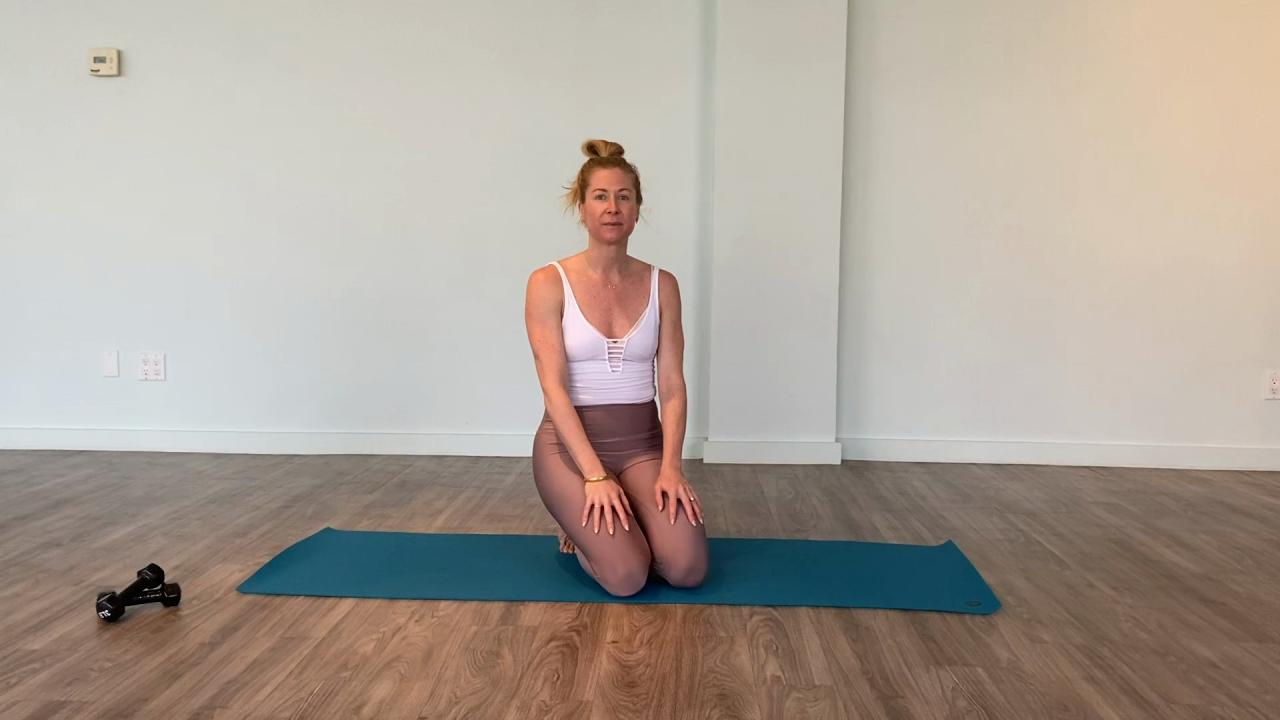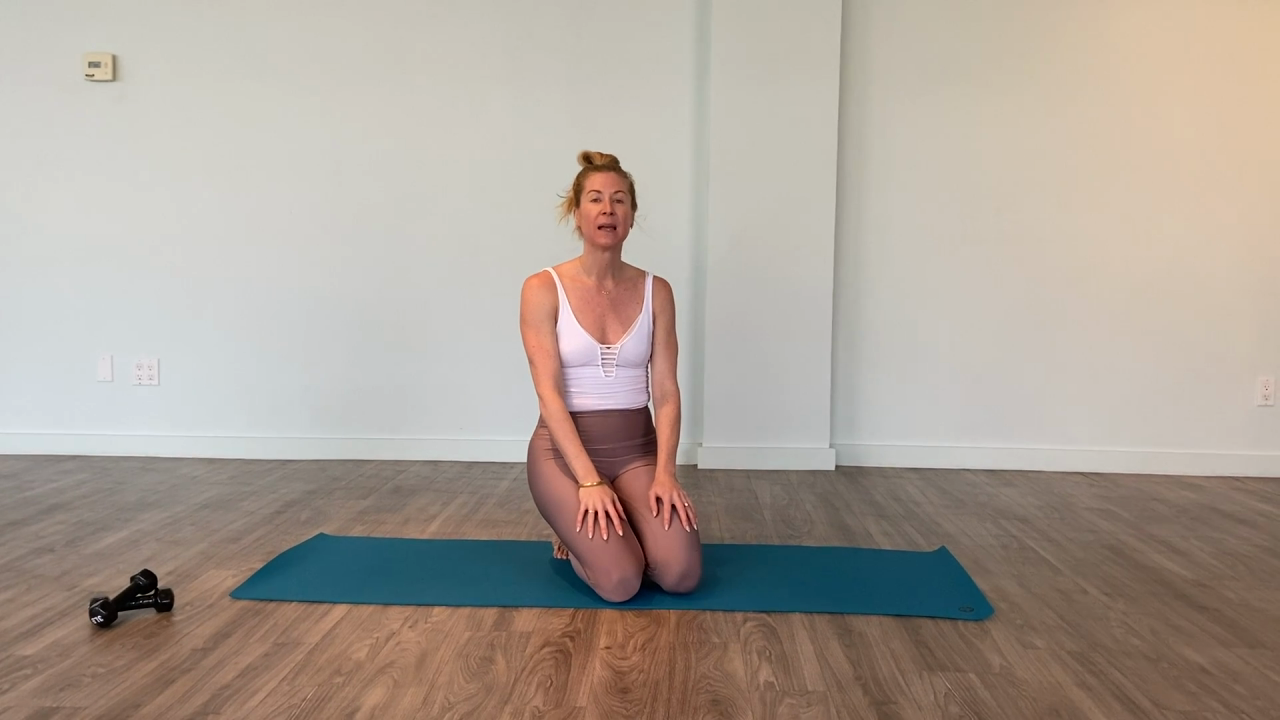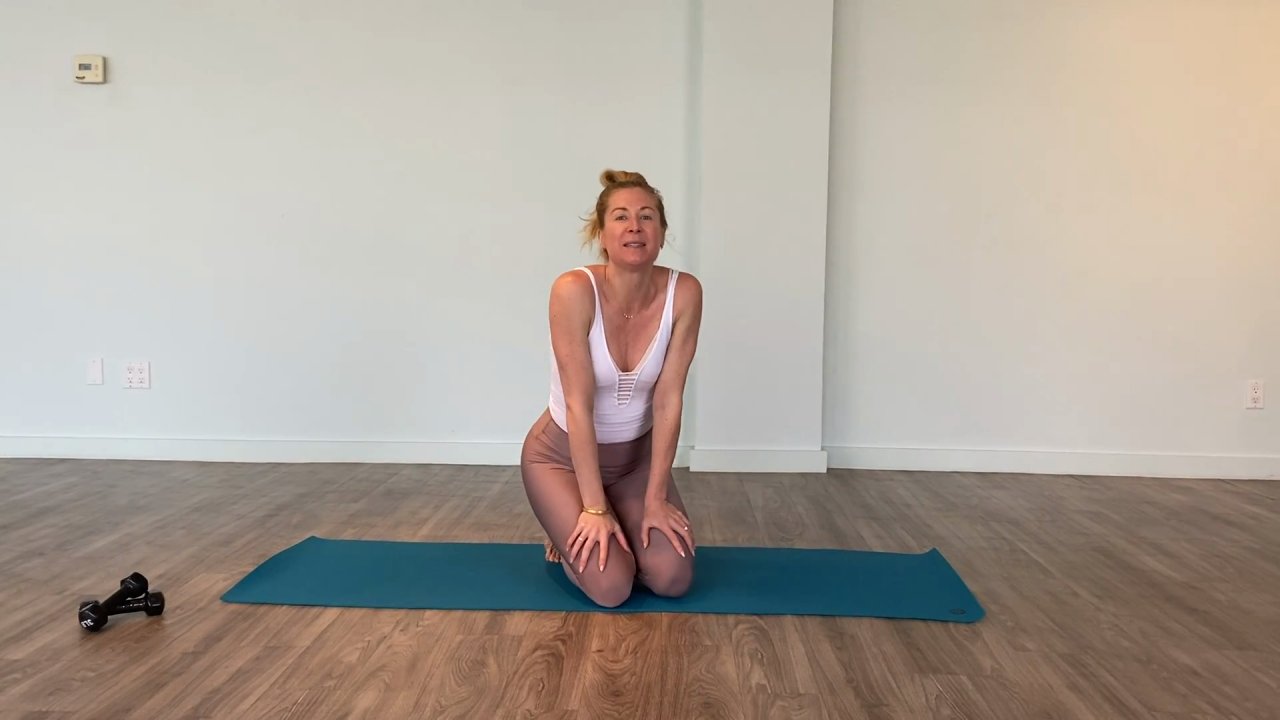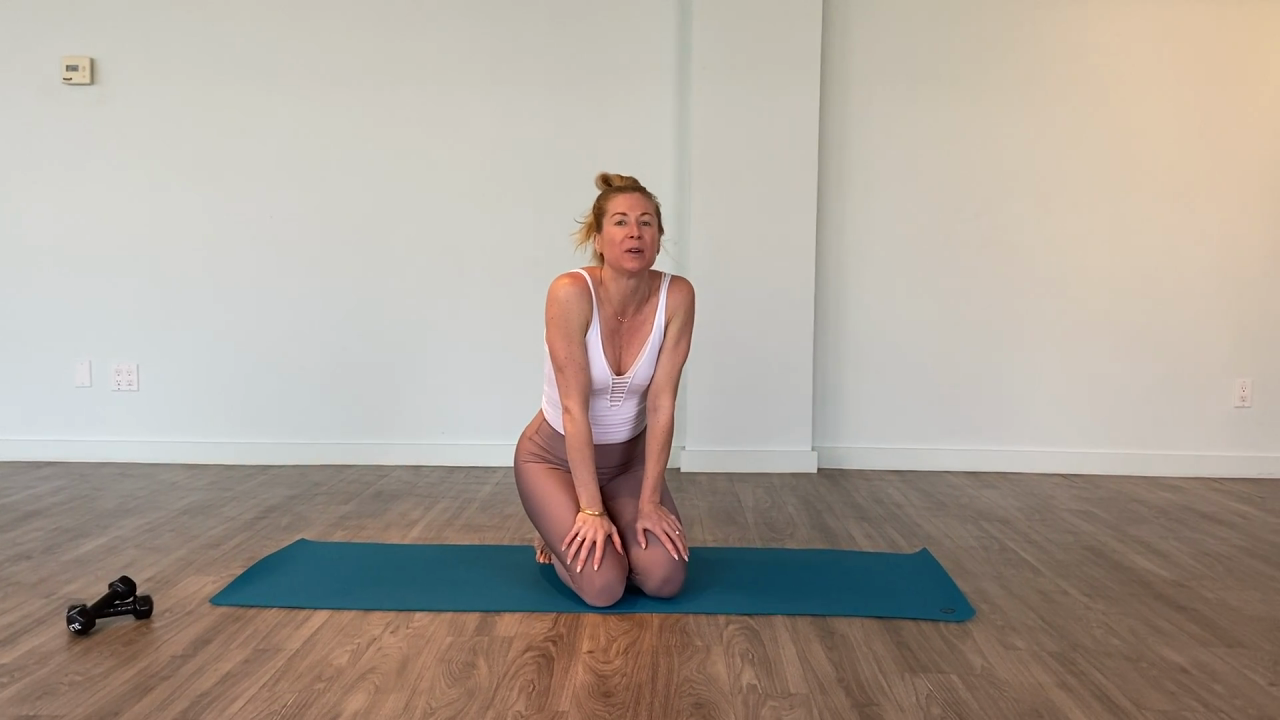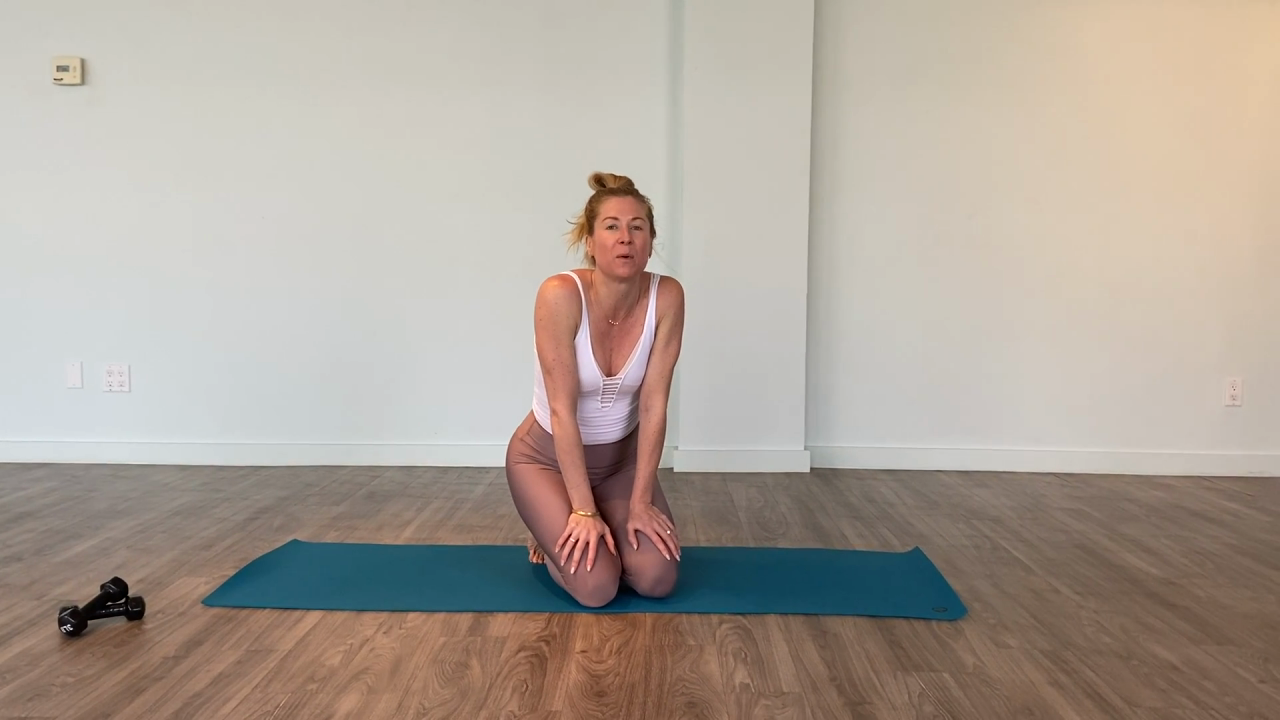
dt=1s
person 1, frame 1
left shoulder: (662, 285)
right shoulder: (548, 283)
left elbow: (672, 386)
right elbow: (554, 389)
left wrist: (670, 467)
right wrist: (594, 474)
left hip: (642, 442)
right hip: (570, 443)
left knee: (687, 569)
right knee: (627, 577)
left ankle: (623, 520)
right ankle: (581, 527)
person 1, frame 2
left shoulder: (655, 291)
right shoulder: (543, 289)
left elbow: (666, 391)
right elbow: (549, 393)
left wrist: (665, 472)
right wrist: (589, 480)
left hip: (636, 448)
right hip: (565, 450)
left knee: (681, 575)
right knee: (619, 582)
left ankle: (619, 524)
right ankle: (576, 531)
person 1, frame 3
left shoulder: (683, 293)
right shoulder: (574, 290)
left elbow: (668, 402)
right elbow: (578, 406)
left wrist: (655, 497)
right wrist: (594, 507)
left hip: (635, 456)
right hip: (561, 456)
left knee: (673, 580)
right knee: (611, 587)
left ankle: (617, 533)
right ankle: (570, 536)
person 1, frame 4
left shoulder: (676, 296)
right shoulder: (571, 292)
left elbow: (662, 404)
right elbow: (575, 407)
left wrist: (650, 500)
right wrist: (591, 508)
left hip: (628, 456)
right hip: (556, 455)
left knee: (665, 579)
right knee: (604, 586)
left ankle: (611, 531)
right ankle: (561, 535)
person 1, frame 5
left shoulder: (666, 297)
right shoulder: (561, 294)
left elbow: (654, 406)
right elbow: (562, 410)
left wrist: (642, 501)
right wrist: (584, 510)
left hip: (621, 456)
right hip: (547, 456)
left knee: (658, 579)
right knee: (596, 586)
left ankle: (606, 532)
right ankle: (555, 534)
